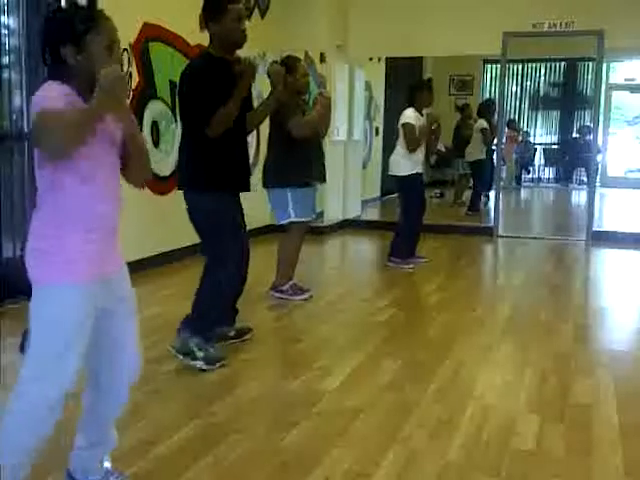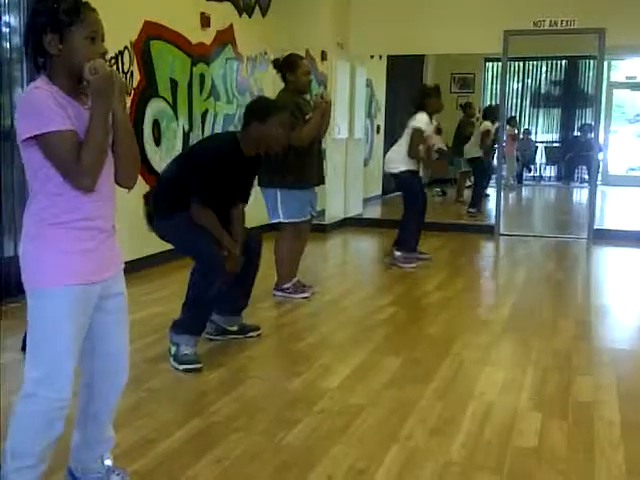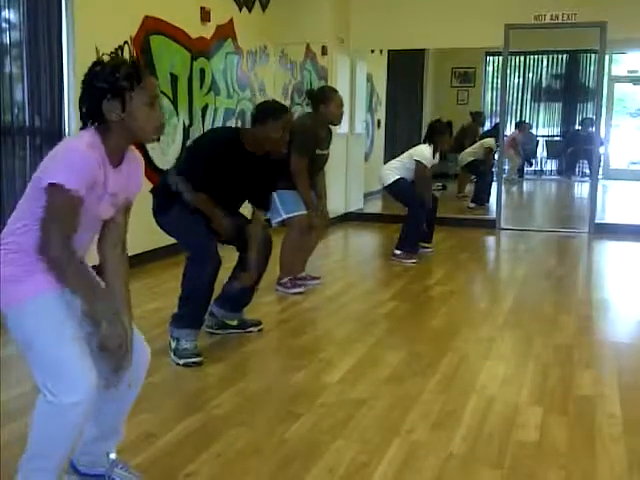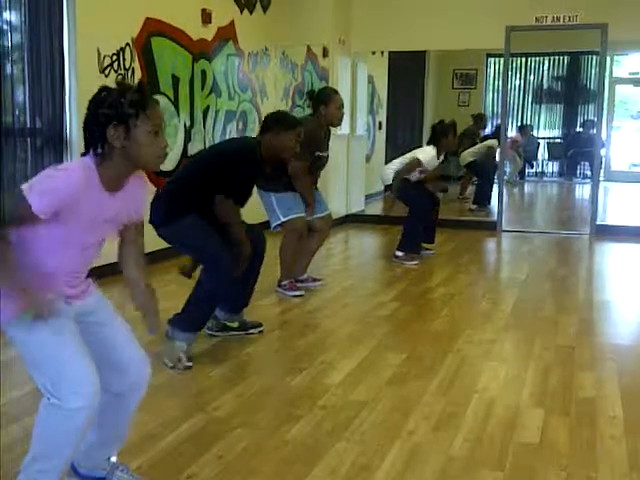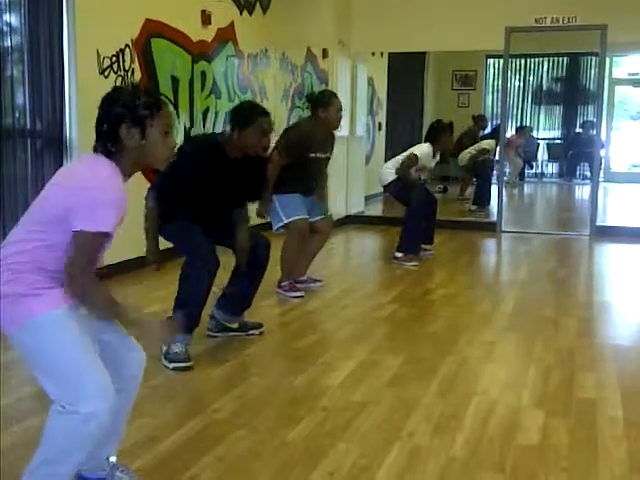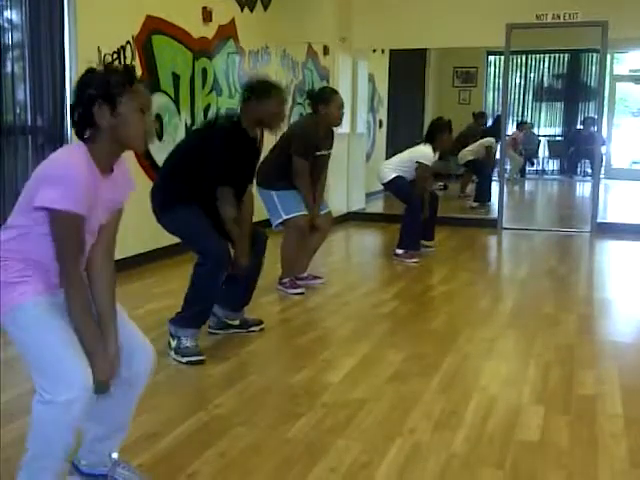
dt=0.7s
person 1, frame 1
left shoulder: (107, 108)
right shoulder: (56, 98)
left elbow: (140, 176)
right elbow: (52, 142)
left wrist: (124, 115)
right wrist: (102, 103)
left hip: (107, 263)
right hip: (64, 267)
left knee: (120, 369)
right knee: (48, 382)
person 1, frame 2
left shoulder: (94, 98)
right shoulder: (39, 100)
left elbow: (127, 176)
right elbow: (83, 176)
left wrist: (117, 104)
right wrist: (101, 104)
left hip: (105, 262)
right hip: (59, 267)
left knee: (111, 369)
right knee: (53, 385)
person 1, frame 3
left shoulder: (131, 164)
right shoulder: (78, 156)
left elbow: (113, 244)
right elbow: (53, 246)
left wrist: (122, 318)
right wrist: (105, 313)
left hip: (69, 271)
left knee: (131, 355)
right knee: (75, 384)
person 1, frame 4
left shoulder: (136, 186)
right shoulder: (68, 181)
left elbow: (133, 261)
left wrist: (158, 333)
left hip: (76, 290)
left knee: (132, 372)
right knee: (78, 391)
person 1, frame 5
left shoulder: (95, 167)
right shoulder: (105, 189)
right elbow: (79, 279)
left hip: (56, 284)
left knee: (128, 362)
right knee: (92, 397)
person 1, frame 6
left shoulder: (119, 174)
right shoulder: (69, 170)
left elbow: (100, 256)
right elbow: (72, 268)
left wrist: (110, 338)
right wrist: (95, 349)
left hip: (64, 282)
left knee: (137, 357)
right knee: (71, 385)
person 2, frame 1
left shoulder: (233, 68)
right shoulder: (200, 71)
left elbow: (243, 126)
right elbow: (212, 128)
left wrist: (275, 93)
right wrist: (242, 89)
left hip: (226, 179)
right hip: (204, 182)
left knee: (237, 252)
right knee: (225, 256)
left ankle: (221, 323)
right ankle: (193, 336)
person 2, frame 2
left shoulder: (252, 158)
right shoulder: (217, 153)
left elbow: (237, 205)
right elbow: (199, 207)
left wrist: (237, 247)
right wrist: (229, 246)
left hip: (207, 208)
right hip: (169, 210)
left knee: (250, 246)
right knee: (212, 260)
left ankle: (224, 319)
right ankle: (182, 339)
person 2, frame 3
left shoulder: (267, 164)
right shoulder: (219, 142)
left elbow: (258, 215)
right elbow: (177, 180)
left wrist: (251, 267)
right wrist: (216, 215)
left hip: (218, 208)
right hip: (174, 203)
left knee: (261, 244)
right knee: (205, 252)
left ankle: (224, 314)
right ankle: (183, 333)
person 2, frame 4
left shoulder: (254, 154)
right shoulder: (247, 154)
right elbow: (223, 204)
right wrist: (242, 245)
left hip: (199, 210)
right hip: (174, 211)
left knee: (255, 241)
right knee: (221, 263)
left ankle: (225, 317)
right ankle: (179, 335)
person 2, frame 5
left shoulder: (255, 163)
right shoulder: (199, 152)
left elbow: (242, 205)
right elbow: (157, 196)
left wrist: (242, 236)
right wrist: (152, 243)
left hip: (215, 213)
right hip: (175, 211)
left knee: (258, 247)
right knee: (204, 258)
left ankle: (226, 317)
right ankle: (176, 337)
person 2, frame 6
left shoulder: (251, 140)
right shoulder: (223, 134)
left elbow: (245, 193)
right elbow: (224, 197)
left wrist: (245, 243)
right wrist: (239, 248)
left hip: (204, 199)
right hip: (173, 200)
left knee: (255, 243)
right knee: (216, 254)
left ankle: (227, 313)
right ankle: (183, 331)
person 3, frame 1
left shoulder: (300, 102)
right shoulder: (284, 103)
left elbow: (319, 134)
right elbow: (300, 129)
left wrist: (325, 108)
right wrist: (319, 109)
left hip: (303, 177)
right hip: (287, 178)
left knee: (299, 229)
right knee: (295, 228)
left ankle: (288, 281)
right ankle: (280, 285)
person 3, frame 2
left shoulder: (302, 101)
right shoulder: (285, 103)
left elbow: (316, 134)
right elbow: (298, 139)
left wrist: (324, 114)
right wrist: (319, 115)
left hip: (303, 177)
right hip: (284, 178)
left knee: (303, 227)
right knee: (290, 229)
left ankle: (292, 279)
right ankle: (282, 284)
person 3, frame 3
left shoulder: (325, 131)
right shoulder: (306, 128)
left elbow: (318, 169)
right elbow: (298, 169)
left wrist: (322, 201)
right wrist: (310, 205)
left hip: (296, 181)
right hip: (276, 180)
left knee: (319, 221)
right knee: (299, 223)
left ankle: (298, 272)
right ankle: (284, 279)
person 3, frame 4
left shoulder: (324, 132)
right shoulder: (306, 131)
right elbow: (295, 170)
left wrist: (312, 195)
right wrist: (309, 202)
left hip: (302, 185)
right hip: (276, 183)
left knee: (322, 225)
right knee: (297, 227)
left ankle: (299, 275)
right ankle: (284, 281)
person 3, frame 5
left shoulder: (328, 136)
right shoulder: (300, 133)
left elbow: (320, 170)
right elbow: (274, 164)
left wrist: (322, 196)
right wrist: (265, 201)
left hip: (305, 187)
right hip: (281, 187)
left knee: (323, 227)
right knee: (299, 229)
left ankle: (299, 276)
right ankle: (284, 282)
person 3, frame 6
left shoulder: (328, 133)
right shoulder: (304, 131)
left elbow: (322, 171)
right elbow: (300, 173)
left wrist: (317, 204)
right wrist: (310, 206)
left hip: (301, 184)
right hip: (275, 182)
left knee: (323, 222)
right knee: (298, 224)
left ankle: (300, 273)
right ankle: (285, 279)
person 4, frame 1
left shoulder: (422, 116)
right shoulder: (409, 115)
left elbow: (426, 147)
right elbow: (411, 146)
left wrist: (432, 129)
right wrist: (427, 128)
left hip: (415, 169)
right hip: (405, 169)
left knee: (418, 209)
right knee: (410, 211)
left ankle: (408, 253)
right ankle: (396, 256)
person 4, frame 2
left shoulder: (429, 121)
right shoulder: (421, 121)
left elbow: (426, 150)
right elbow: (412, 152)
left hip: (408, 166)
right hip: (398, 165)
left knee: (419, 205)
right knee: (415, 205)
left ankle: (410, 249)
right ankle: (400, 251)
person 4, frame 3
left shoulder: (435, 153)
right shoulder: (425, 153)
left elbow: (427, 182)
right elbow: (419, 184)
left wrist: (428, 202)
right wrist: (424, 207)
left hip: (404, 177)
right hip: (391, 176)
left knee: (431, 202)
right knee: (417, 204)
left ankle: (421, 241)
right ankle: (402, 250)
person 4, frame 4
left shoulder: (440, 154)
right shoulder: (430, 154)
left elbow: (426, 176)
right elbow: (400, 172)
right wrist: (394, 194)
left hip: (409, 177)
right hip: (393, 175)
left knee: (432, 202)
right knee: (420, 205)
left ankle: (423, 243)
right ankle: (403, 252)
person 4, frame 5
left shoulder: (436, 153)
right shoulder: (425, 150)
left elbow: (421, 173)
right elbow: (400, 170)
right wrist: (417, 186)
left hip: (406, 177)
right hip: (391, 176)
left knee: (430, 202)
right knee: (417, 205)
left ankle: (422, 245)
right ankle: (402, 253)
person 4, frame 6
left shoulder: (433, 151)
right shoulder: (427, 153)
left elbow: (427, 181)
right elbow: (419, 183)
left wrist: (426, 207)
right wrist: (421, 207)
left hip: (404, 175)
right hip: (390, 174)
left knee: (432, 199)
right knee: (415, 204)
left ankle: (422, 240)
right ankle: (402, 250)
